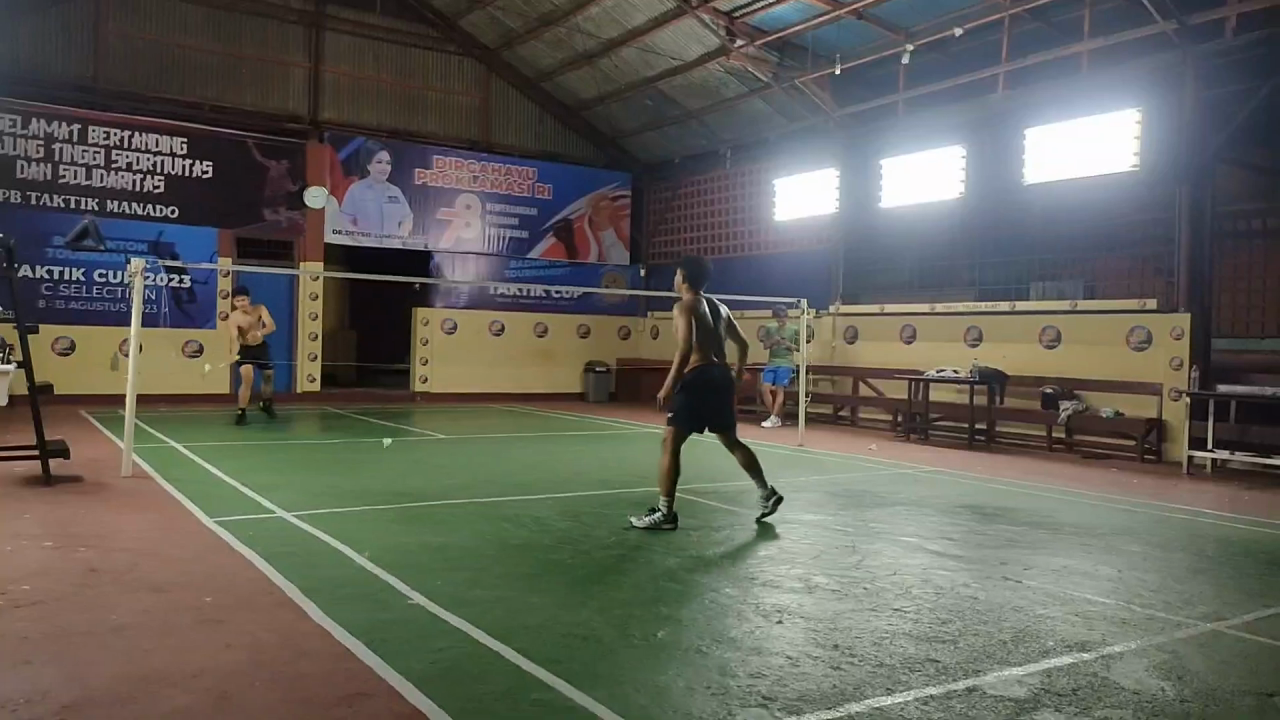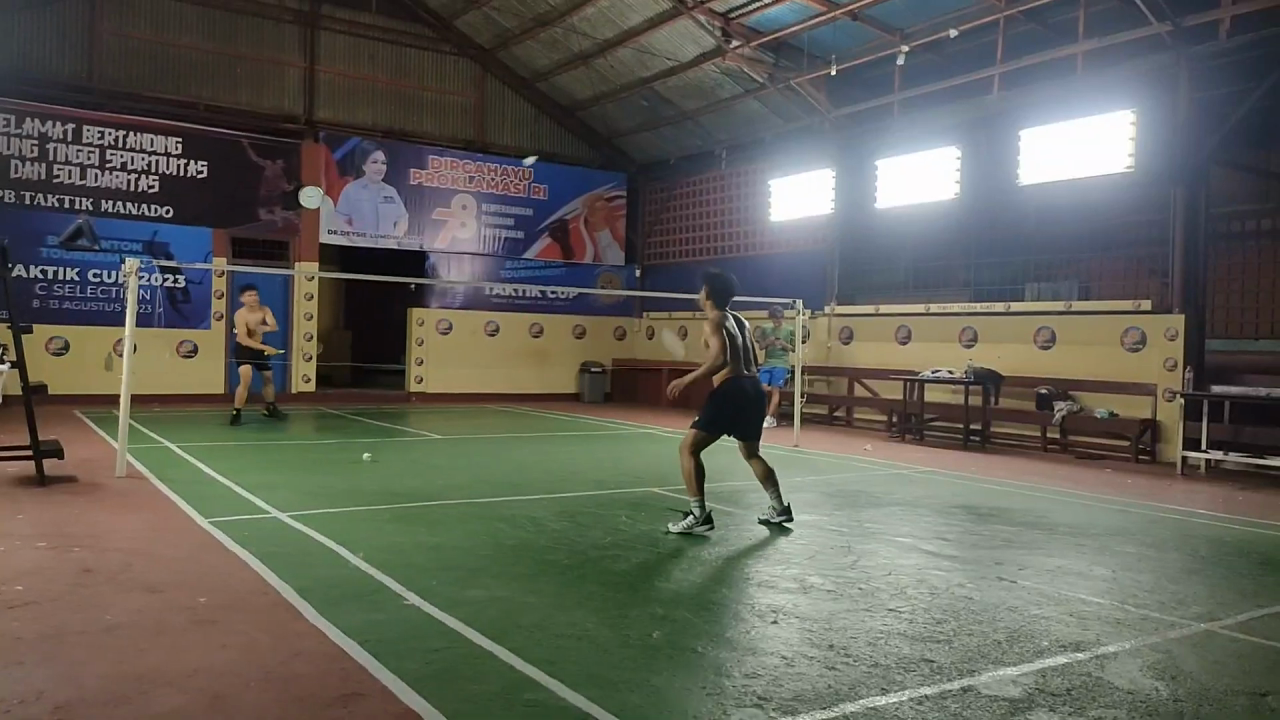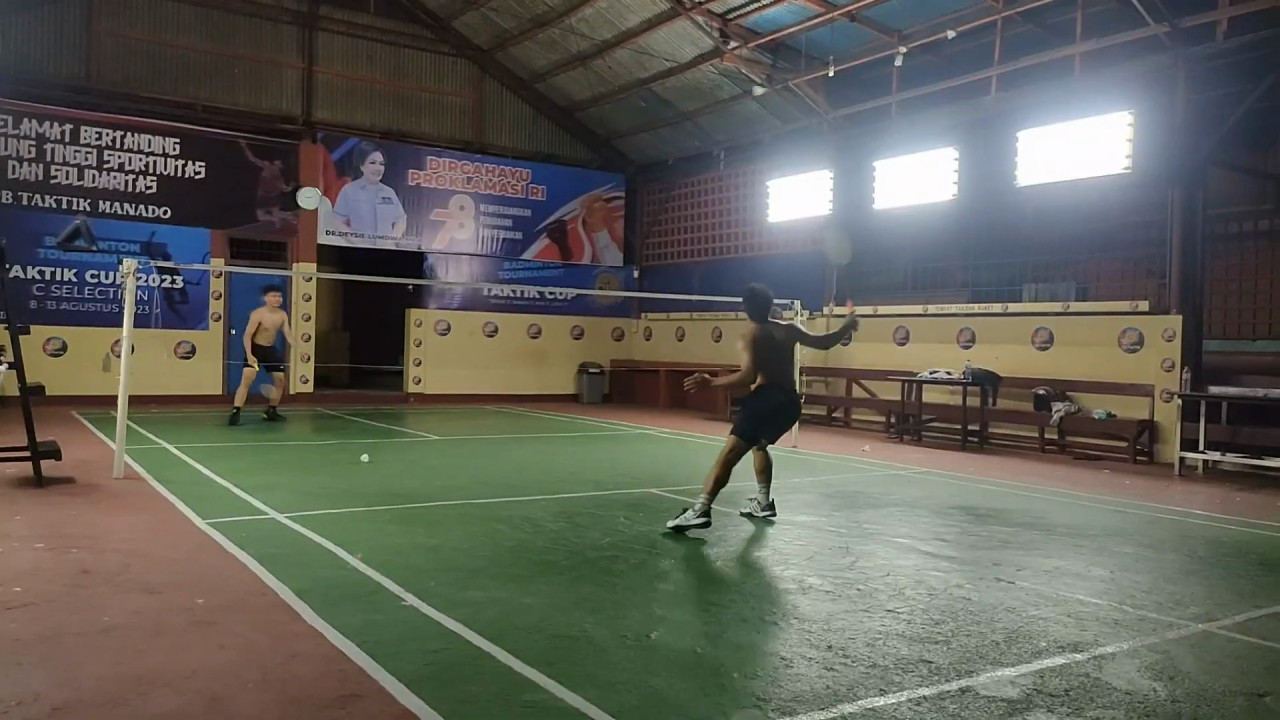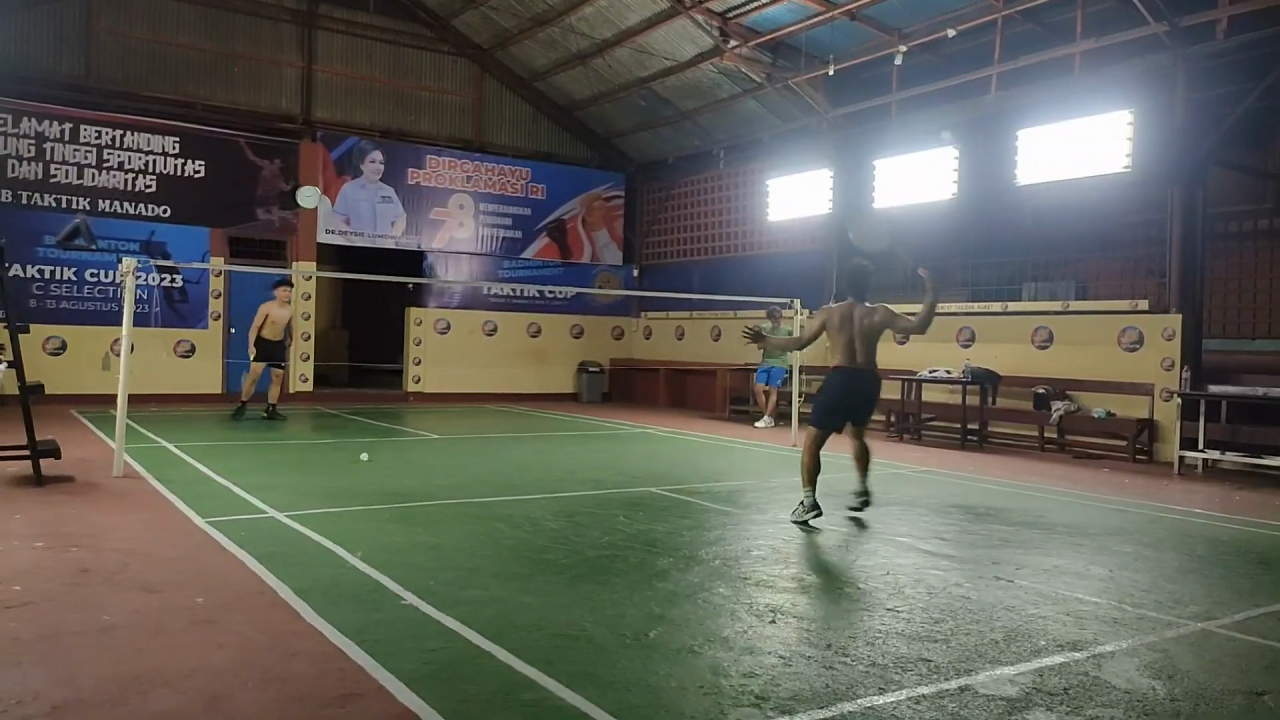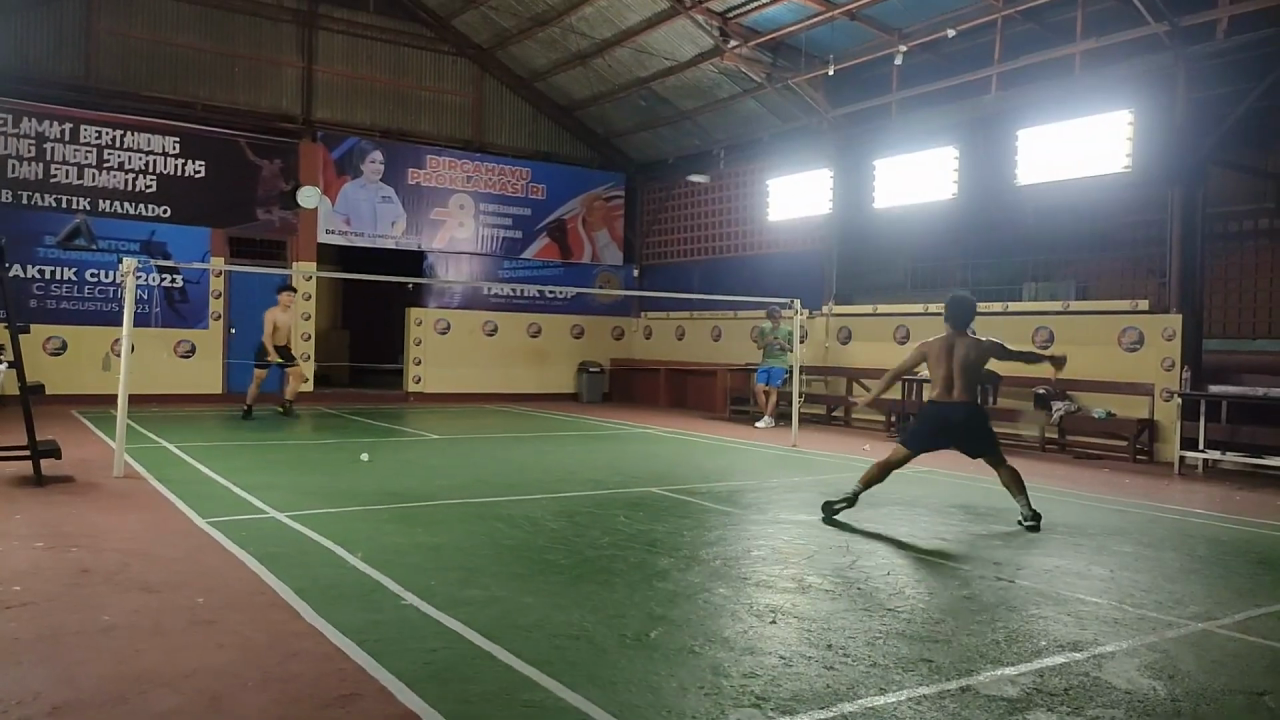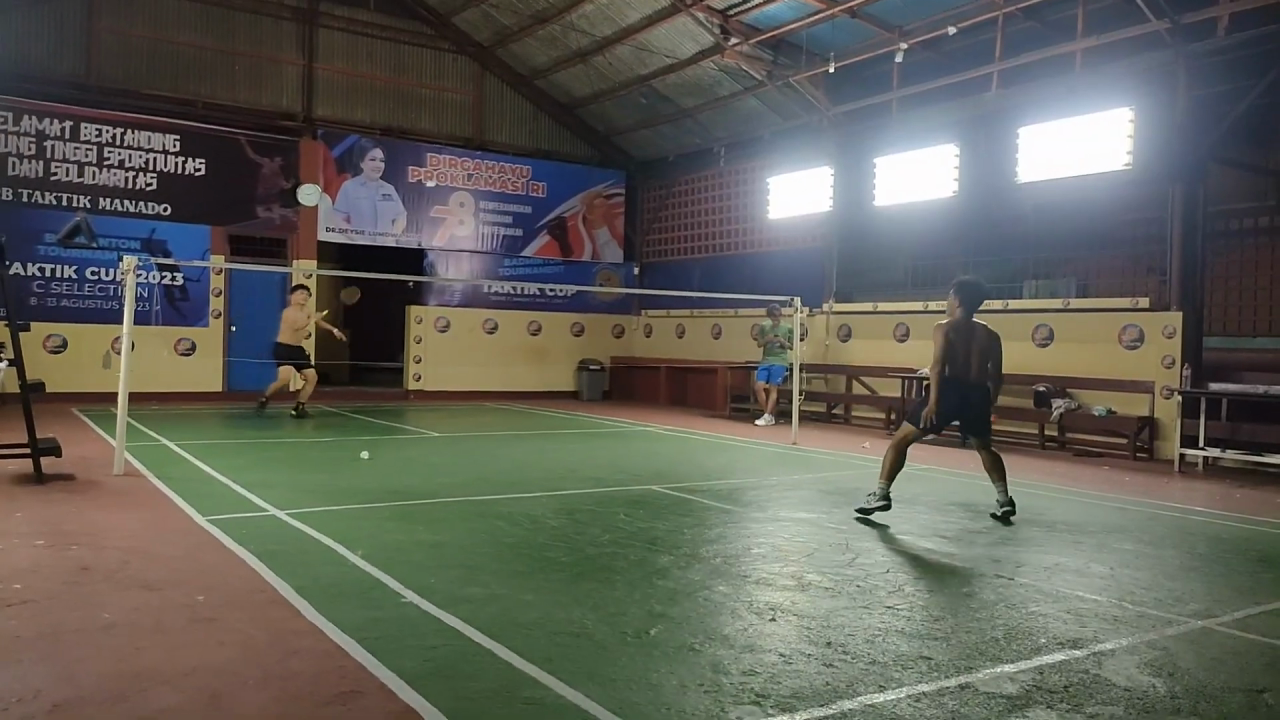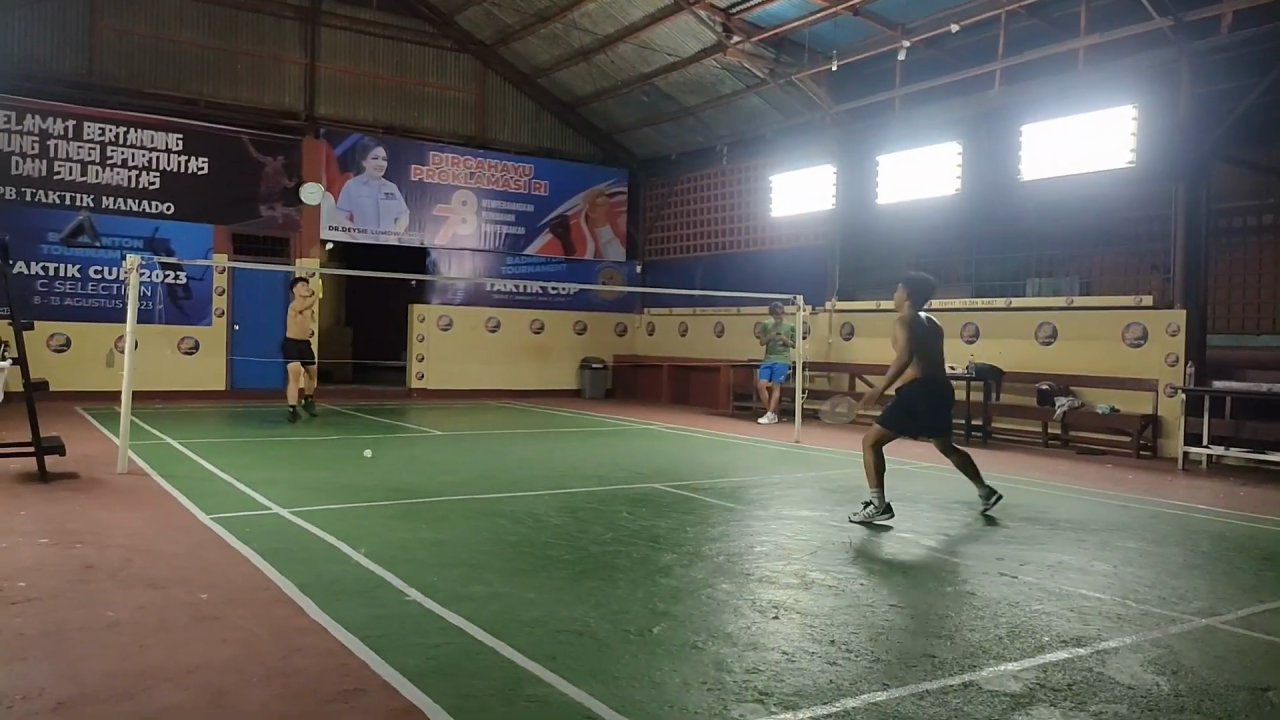
dt=0.3s
person 1, frame 1
left shoulder: (684, 307)
right shoulder: (718, 307)
left elbow: (686, 347)
right elbow: (742, 343)
left wrist: (669, 385)
right wrist: (738, 368)
left hip: (701, 380)
right hip: (722, 379)
left knee: (670, 443)
right knee: (732, 442)
left ankle: (664, 512)
right ankle: (768, 496)
person 1, frame 2
left shoulder: (714, 322)
right shoulder: (739, 321)
left elbow: (720, 359)
left wrist: (688, 380)
left hip: (731, 392)
right hip: (753, 391)
left knee: (689, 448)
right knee: (751, 453)
left ankle: (699, 514)
right ankle: (780, 508)
person 1, frame 3
left shoulder: (749, 337)
right shoulder: (788, 330)
left elbow: (748, 375)
right elbow: (824, 342)
left wrist: (711, 383)
right wrist: (847, 326)
left hip: (766, 399)
right hip: (790, 403)
left knee: (727, 455)
right knee: (758, 445)
left ankle: (700, 511)
right ankle: (763, 502)
person 1, frame 4
left shoulder: (828, 313)
right shoulder: (878, 313)
left elbow: (799, 343)
right elbow: (919, 327)
left wrist: (764, 339)
right wrist: (931, 293)
left hip: (840, 380)
right hip: (868, 382)
left knee: (811, 445)
right knee: (858, 437)
left ankle: (809, 503)
right ankle: (861, 492)
person 1, frame 5
left shoulder: (929, 347)
right shoulder: (984, 347)
left elbow: (896, 372)
right elbow: (1022, 356)
left wrist: (869, 398)
right wrist: (1051, 358)
left hip: (936, 414)
right hip: (969, 416)
left knee: (893, 460)
right knee: (1000, 464)
left ankle: (850, 497)
right ankle: (1027, 513)
person 1, frame 6
left shoulder: (944, 328)
right shoulder: (989, 335)
left elbow: (938, 365)
right elbow: (996, 374)
left wrist: (933, 402)
right wrist: (990, 402)
left hip: (950, 392)
right hip: (977, 394)
left knee: (900, 441)
right knee: (985, 448)
left ankle: (881, 495)
right ankle: (1004, 500)
person 1, frame 7
left shoulder: (904, 321)
right shoulder: (932, 324)
left elbow: (904, 358)
left wrist: (879, 390)
left hip: (918, 393)
right hip: (941, 390)
left knee: (871, 442)
right knee: (946, 447)
left ankle: (878, 505)
right ankle: (985, 492)
